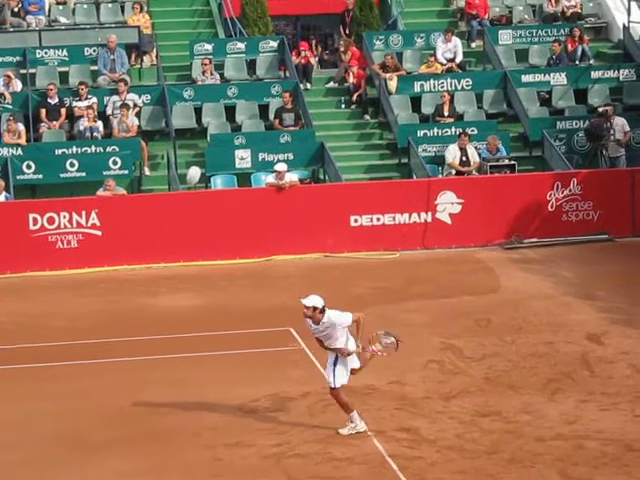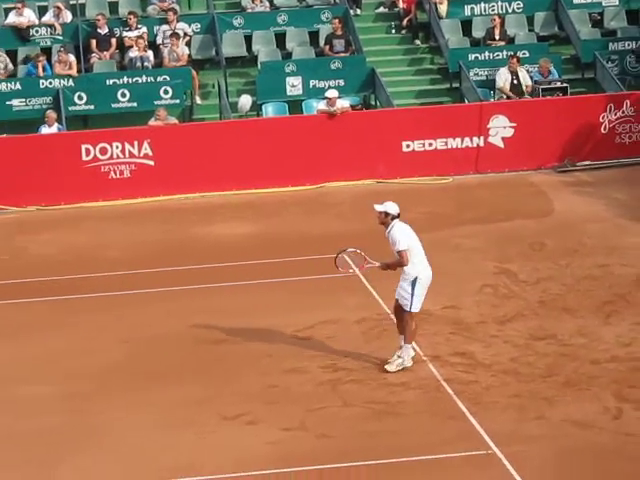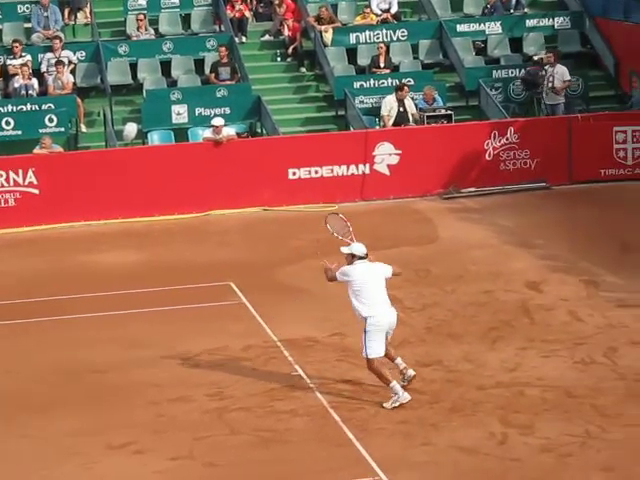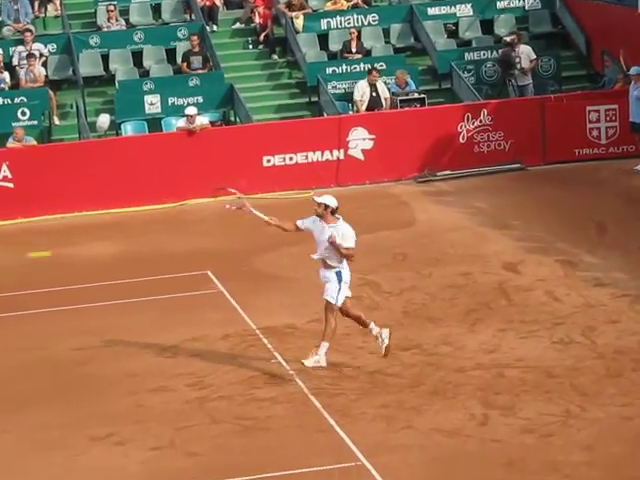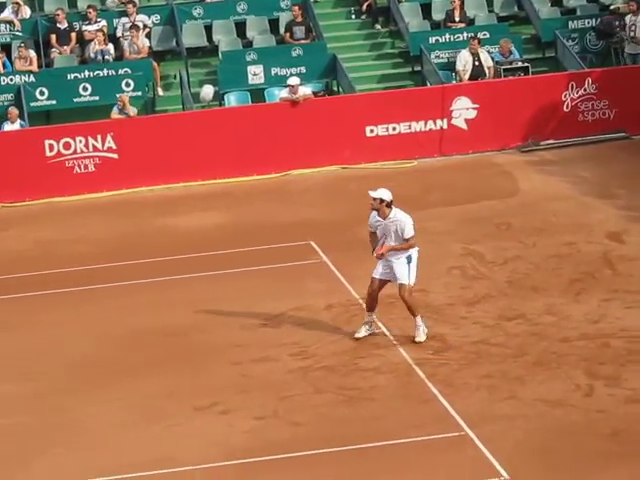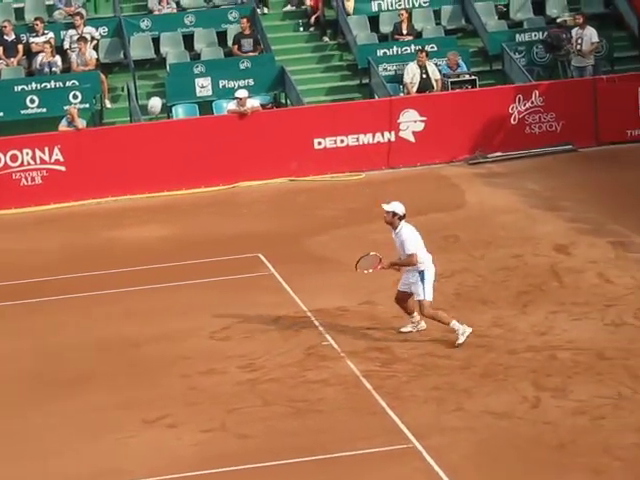
dt=0.7s
person 1, frame 1
left shoulder: (335, 318)
right shoulder: (309, 321)
left elbow: (359, 317)
right elbow: (320, 342)
left wrist: (358, 340)
right wrist: (340, 350)
left hip: (350, 350)
right hip: (335, 352)
left knee: (335, 392)
right knee: (355, 370)
left ankle: (356, 423)
right ankle: (373, 350)
person 1, frame 2
left shoulder: (397, 232)
right shoulder: (395, 229)
left elbow: (404, 261)
left wrist: (385, 265)
right wrist: (391, 264)
left hip: (417, 277)
right hip: (411, 276)
left knee: (408, 317)
right knee: (398, 312)
left ankle: (405, 358)
right ankle: (405, 350)
person 1, frame 3
left shoulder: (349, 271)
right shoulder: (378, 266)
left elbow: (330, 278)
right elbow: (396, 271)
left wrist: (327, 269)
left hip: (375, 320)
right hip: (390, 316)
left knee: (373, 364)
right knee: (382, 345)
left ankle: (400, 394)
right ankle: (405, 371)
person 1, frame 4
left shoulder: (345, 229)
right shoulder: (315, 221)
left elbow: (350, 256)
right elbow: (293, 227)
left wrist: (337, 246)
right wrist: (276, 223)
left hip: (338, 274)
right hip: (328, 273)
left knee: (330, 311)
right knee: (346, 310)
left ankle: (320, 356)
right ankle: (379, 333)
person 1, frame 5
left shoulder: (403, 219)
right shoulder: (374, 217)
left elbow: (412, 243)
left wrist: (390, 247)
right wrist: (376, 248)
left hip: (405, 258)
right hip: (386, 258)
left knee: (405, 295)
right knee: (372, 291)
left ankle: (419, 325)
right ankle: (369, 325)
person 1, frame 6
left shoulder: (406, 232)
right shoulder: (397, 230)
left elbow: (412, 261)
left wrist: (392, 264)
right wrist: (398, 263)
left hip: (422, 272)
right hip: (412, 271)
left knee: (426, 311)
right knee: (400, 299)
left ankle: (460, 329)
right ankle: (416, 322)
